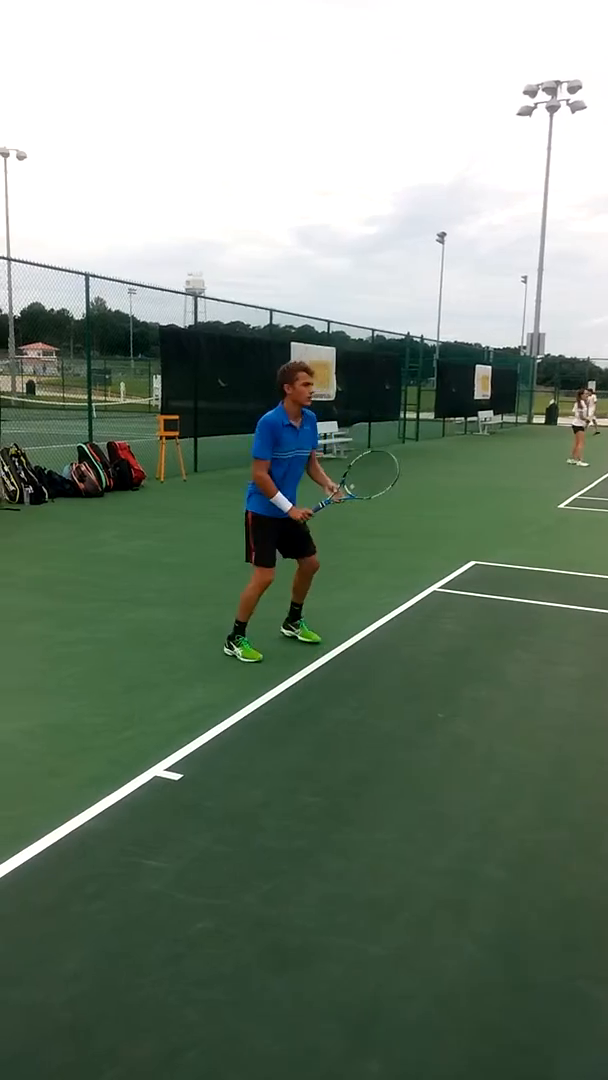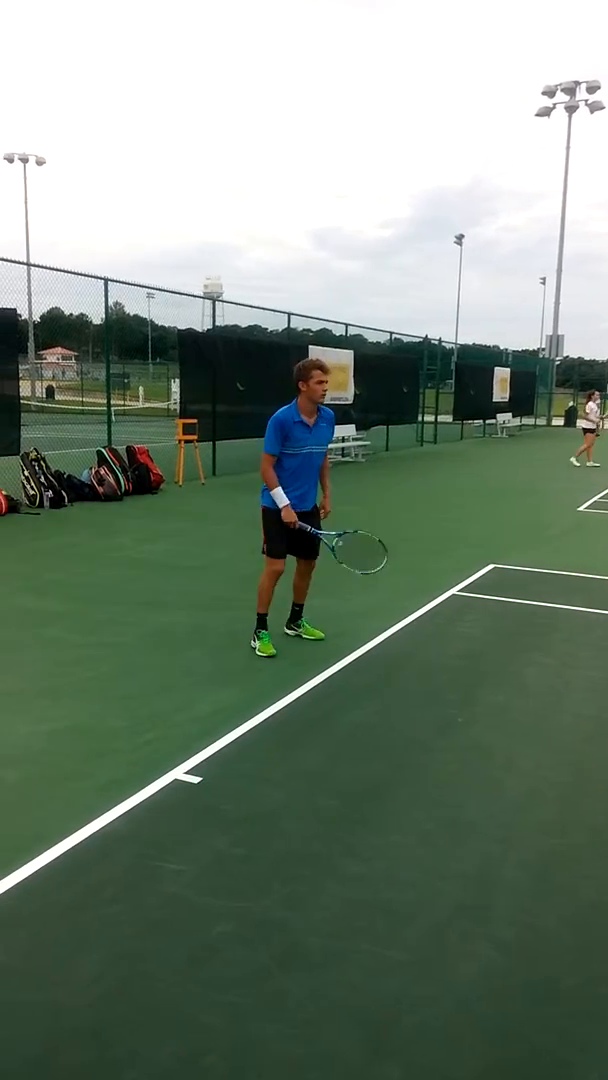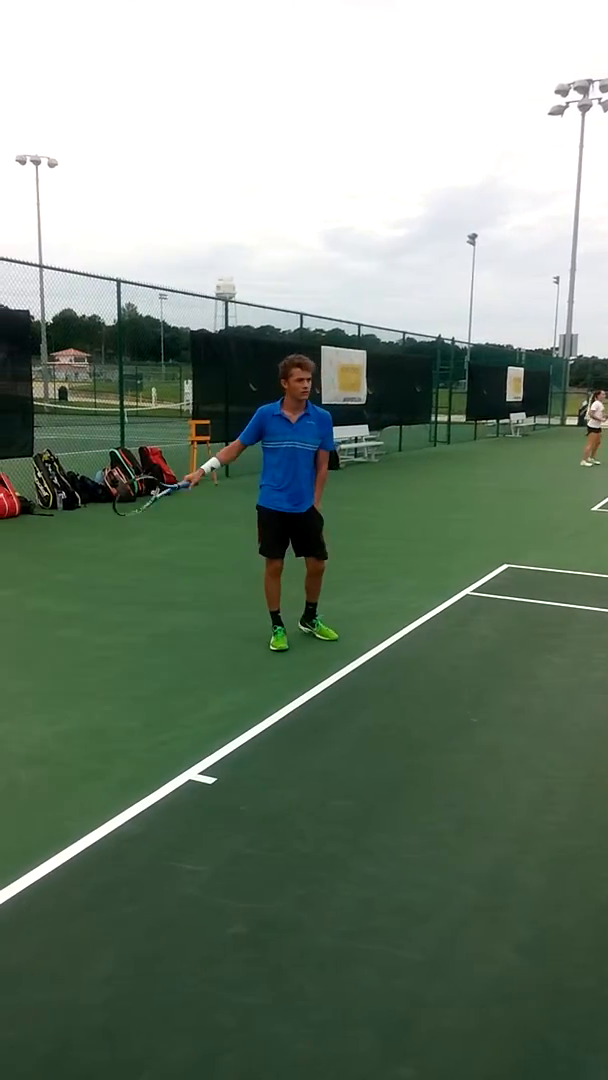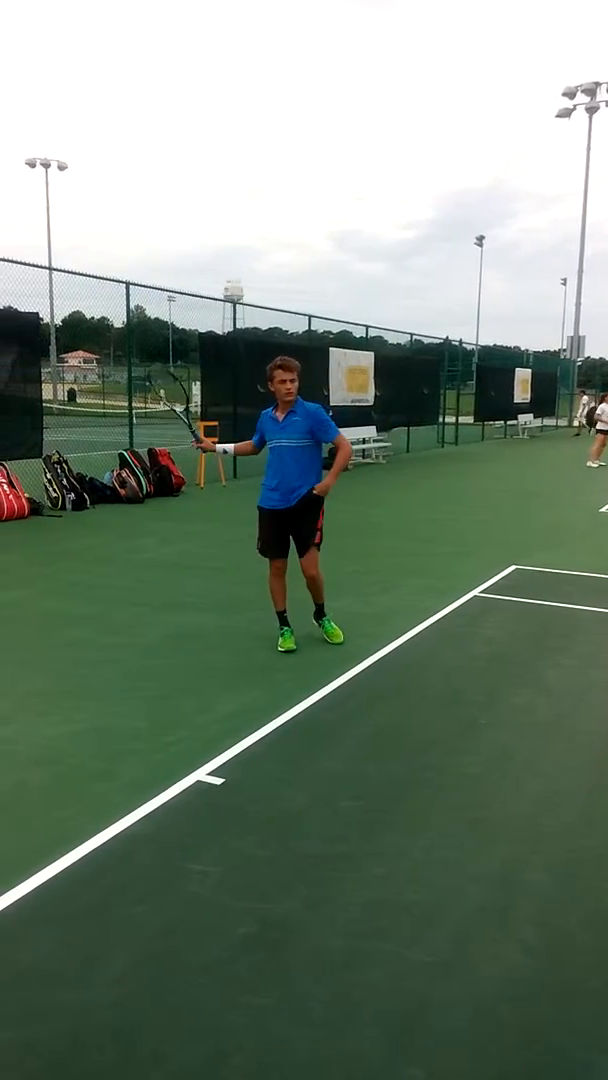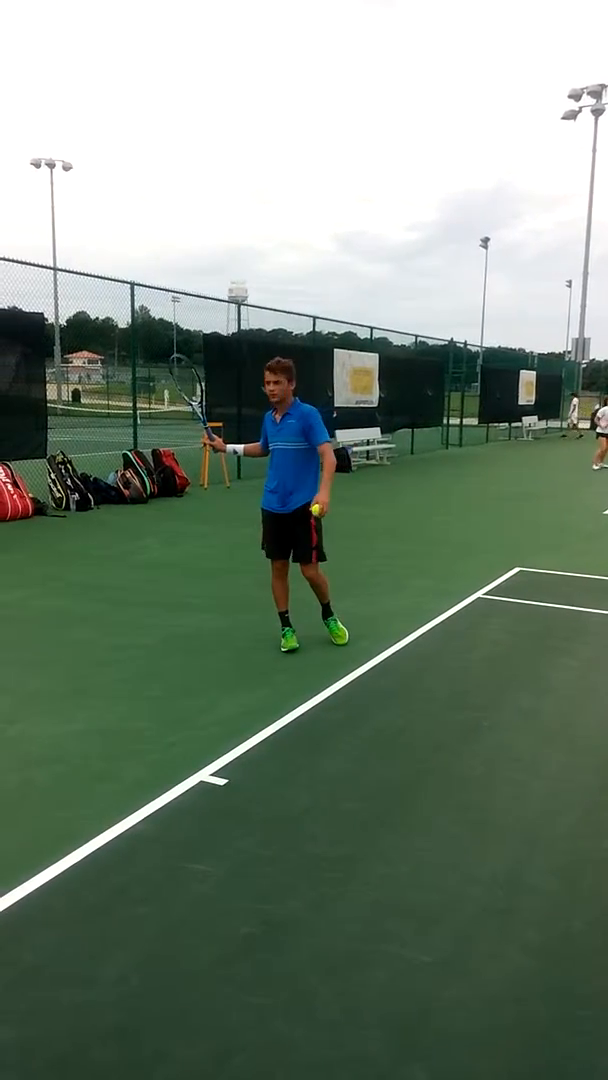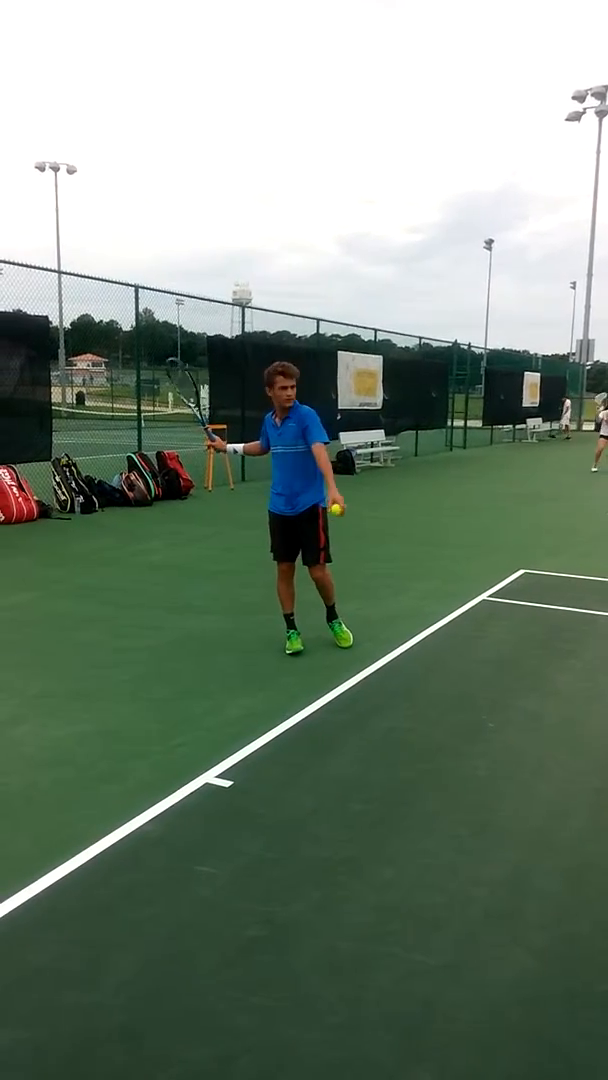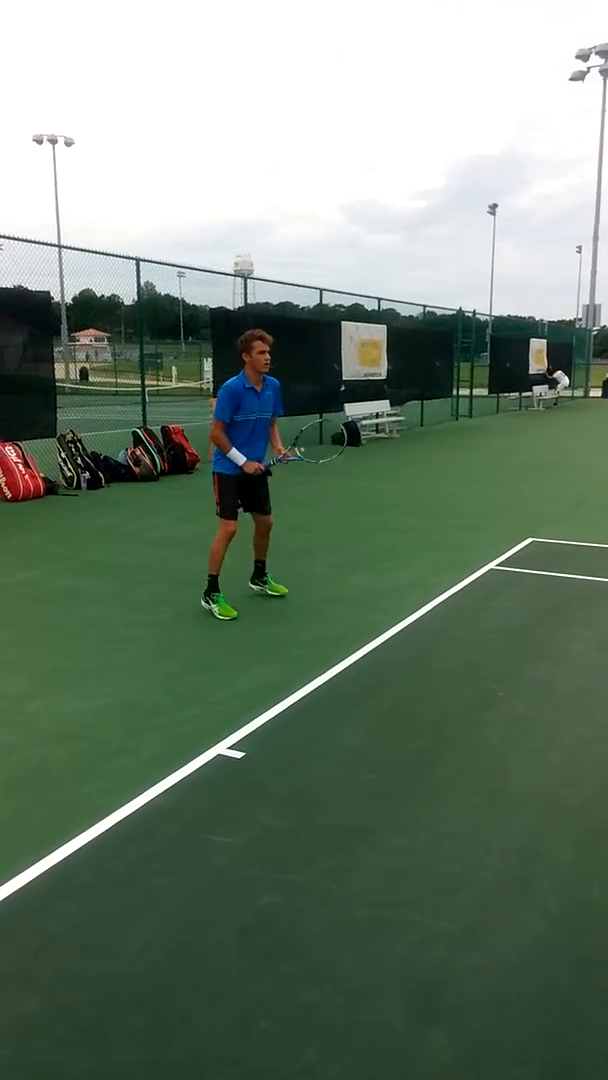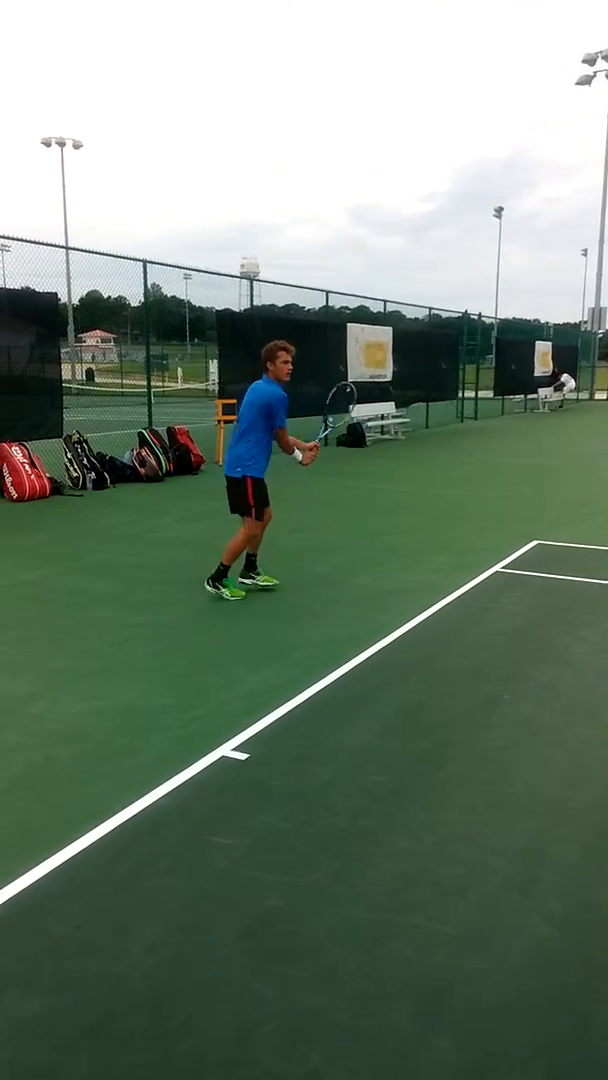
dt=0.5s
person 1, frame 1
left shoulder: (310, 420)
right shoulder: (270, 423)
right elbow: (259, 475)
left wrist: (327, 483)
right wrist: (289, 508)
left hip: (289, 509)
right hip: (263, 511)
left knee: (310, 564)
right knee: (264, 576)
left ankle: (293, 621)
right ankle: (236, 637)
person 1, frame 2
left shoulder: (328, 418)
right shoulder: (281, 419)
right elbow: (266, 467)
left wrist: (326, 495)
right wrist: (284, 506)
left hip: (307, 506)
right hip: (278, 506)
left knee: (307, 564)
right knee: (275, 567)
left ankle: (295, 621)
right ankle: (261, 631)
person 1, frame 3
left shoulder: (322, 418)
right shoulder: (265, 415)
left elbow: (322, 465)
right elbow: (236, 447)
left wrist: (315, 503)
right wrist: (203, 469)
left hip: (306, 507)
right hip: (272, 506)
left knee: (317, 565)
right knee: (274, 566)
left ankle: (310, 619)
right ankle: (277, 627)
person 1, frame 4
left shoulder: (313, 413)
right shoulder: (266, 418)
left elbow: (345, 448)
right elbow: (254, 446)
left wrist: (328, 482)
right wrist: (216, 447)
left hip: (305, 502)
right hip: (271, 504)
left knee: (310, 568)
right knee: (277, 566)
left ankle: (322, 616)
right ankle: (284, 627)
person 1, frame 5
left shoulder: (308, 415)
right shoulder: (269, 418)
left elbow: (328, 455)
left wrist: (324, 491)
right wrist: (227, 447)
left hip: (302, 507)
right hip: (272, 506)
left knee: (310, 570)
right knee: (278, 567)
left ankle: (329, 617)
right ankle: (286, 628)
person 1, frame 6
left shoulder: (307, 416)
right shoulder: (269, 420)
left elbow: (320, 452)
left wrist: (332, 489)
right wrist: (227, 447)
left hip: (310, 507)
right hip: (279, 508)
left knee: (318, 571)
right knee: (284, 569)
left ankle: (334, 620)
right ankle: (291, 630)
person 1, frame 7
left shoulder: (273, 386)
right shoulder: (231, 388)
right elbow: (216, 434)
left wrist: (278, 447)
right wrist: (242, 462)
left hip: (255, 468)
right hip: (228, 468)
left knee: (265, 523)
right knee: (228, 527)
left ankle: (259, 577)
right ankle: (211, 593)
person 1, frame 8
left shoulder: (260, 387)
right shoulder: (277, 396)
right elbow: (281, 438)
left wrist: (304, 446)
right wrist: (300, 457)
left hip: (248, 467)
right hip: (245, 469)
left knee: (264, 515)
right knee: (252, 526)
left ankle: (250, 570)
right ankle: (218, 579)
